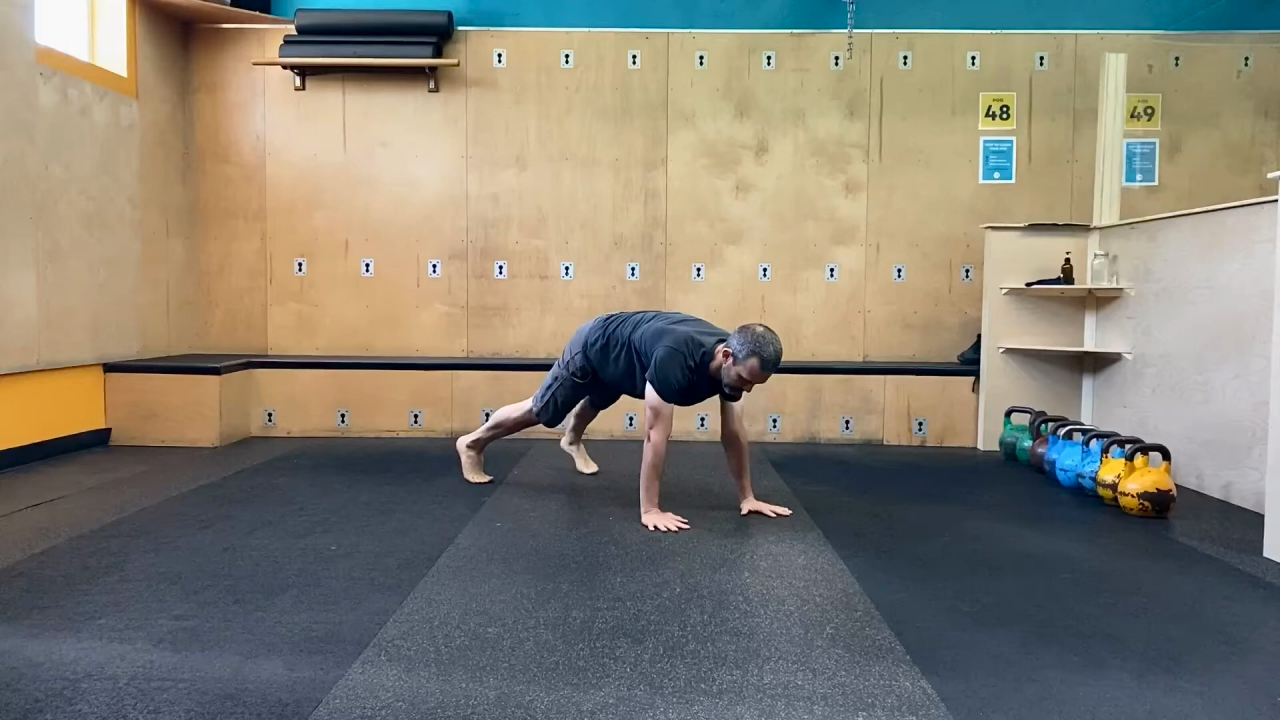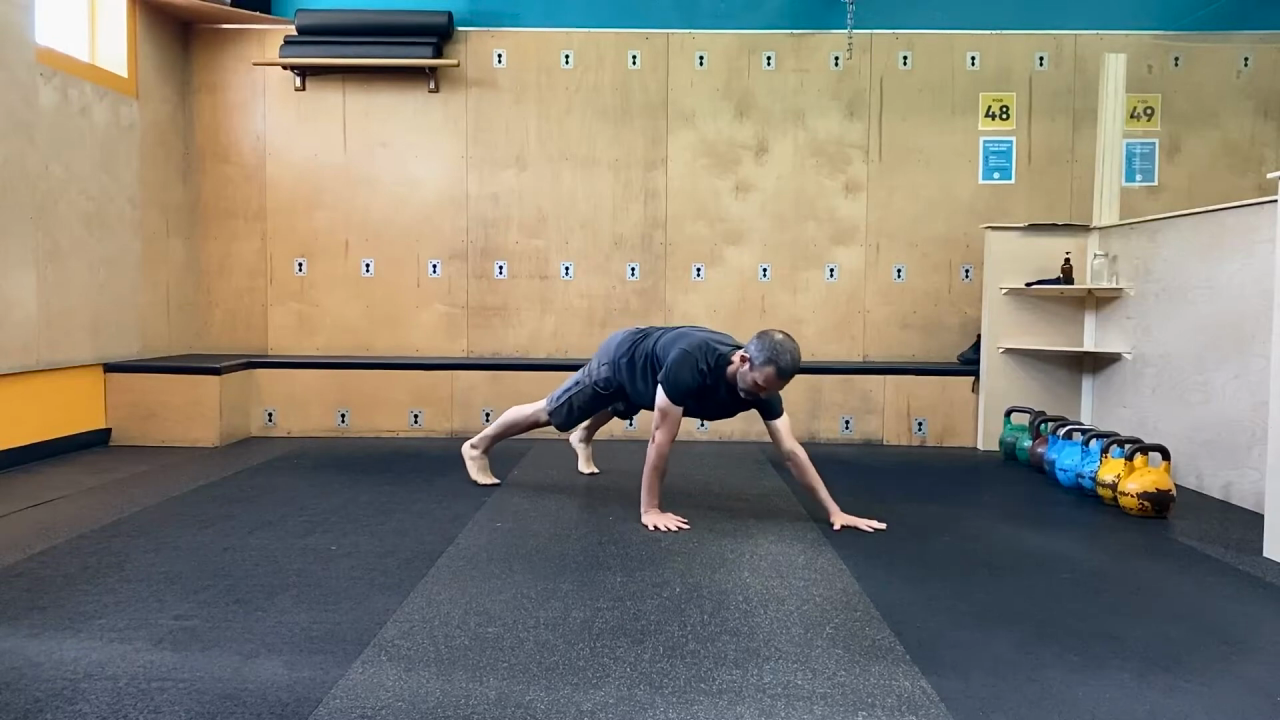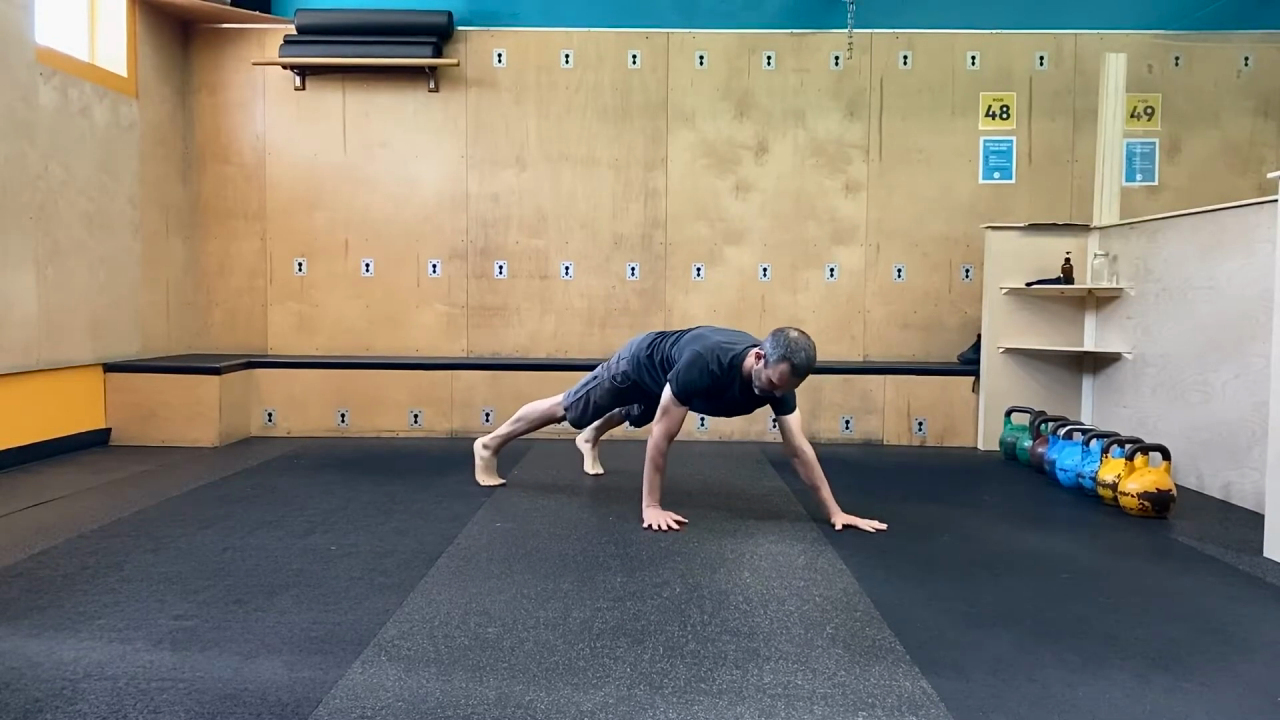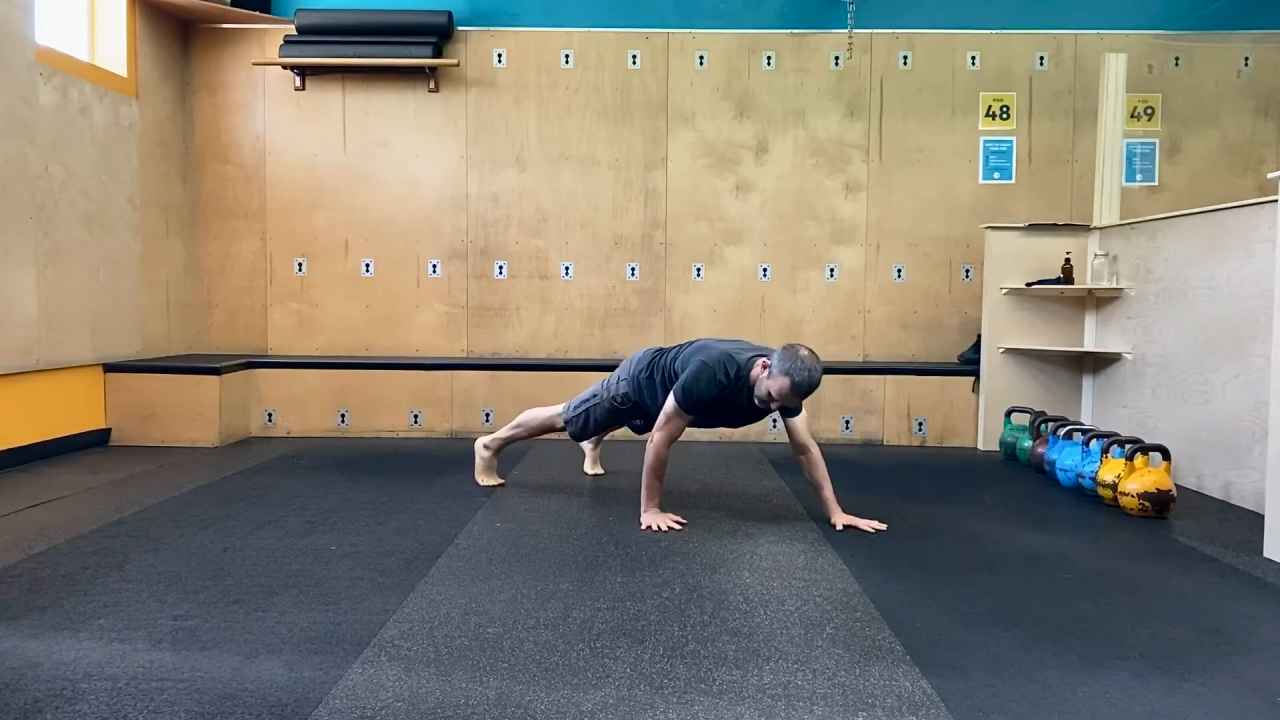
dt=1s
person 1, frame 1
left shoulder: (736, 360)
right shoulder: (676, 356)
left elbow: (733, 435)
right elbow: (656, 434)
left wrist: (747, 497)
right wrist: (650, 510)
left hip: (623, 348)
right hip: (594, 346)
left knee: (597, 402)
right knee: (538, 411)
left ankle: (573, 439)
right ankle: (472, 444)
person 1, frame 2
left shoulder: (762, 379)
right shoulder: (690, 362)
left elbow: (790, 449)
right elbow: (662, 439)
left wrist: (835, 510)
right wrist: (650, 510)
left hip: (640, 376)
right hip: (620, 358)
left knee: (617, 407)
right knee: (549, 413)
left ankle: (583, 439)
right ankle: (477, 446)
person 1, frame 3
left shoulder: (777, 377)
right shoulder: (705, 362)
left elbow: (798, 447)
right elbow: (661, 435)
left wrist: (835, 511)
right wrist: (651, 506)
left hip: (660, 381)
right hip: (640, 362)
left knee: (632, 413)
right knee: (566, 407)
left ankle: (590, 438)
right ankle: (489, 446)
person 1, frame 4
left shoulder: (783, 384)
right shoulder: (712, 372)
left elbow: (804, 447)
right elbow: (660, 440)
left wrist: (835, 511)
right wrist: (649, 509)
left hip: (664, 393)
right hip: (640, 380)
left knee: (627, 422)
right knee: (565, 419)
left ankle: (595, 442)
right ankle: (490, 445)
